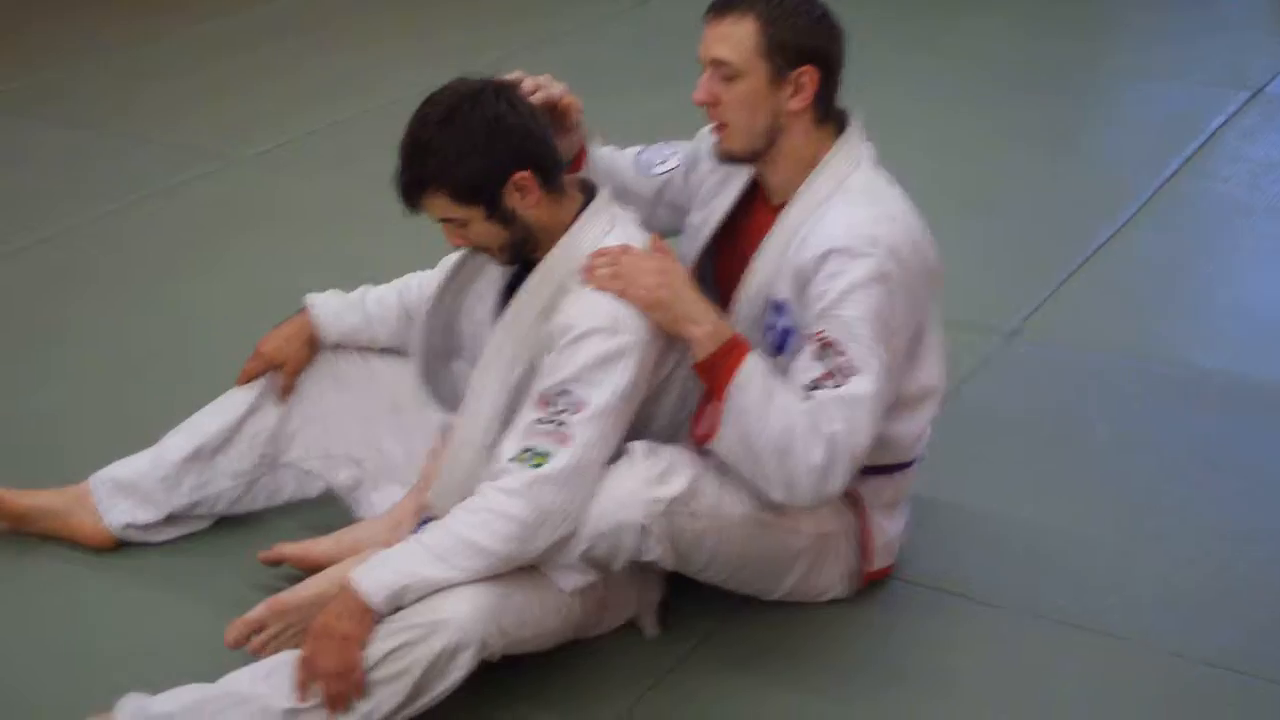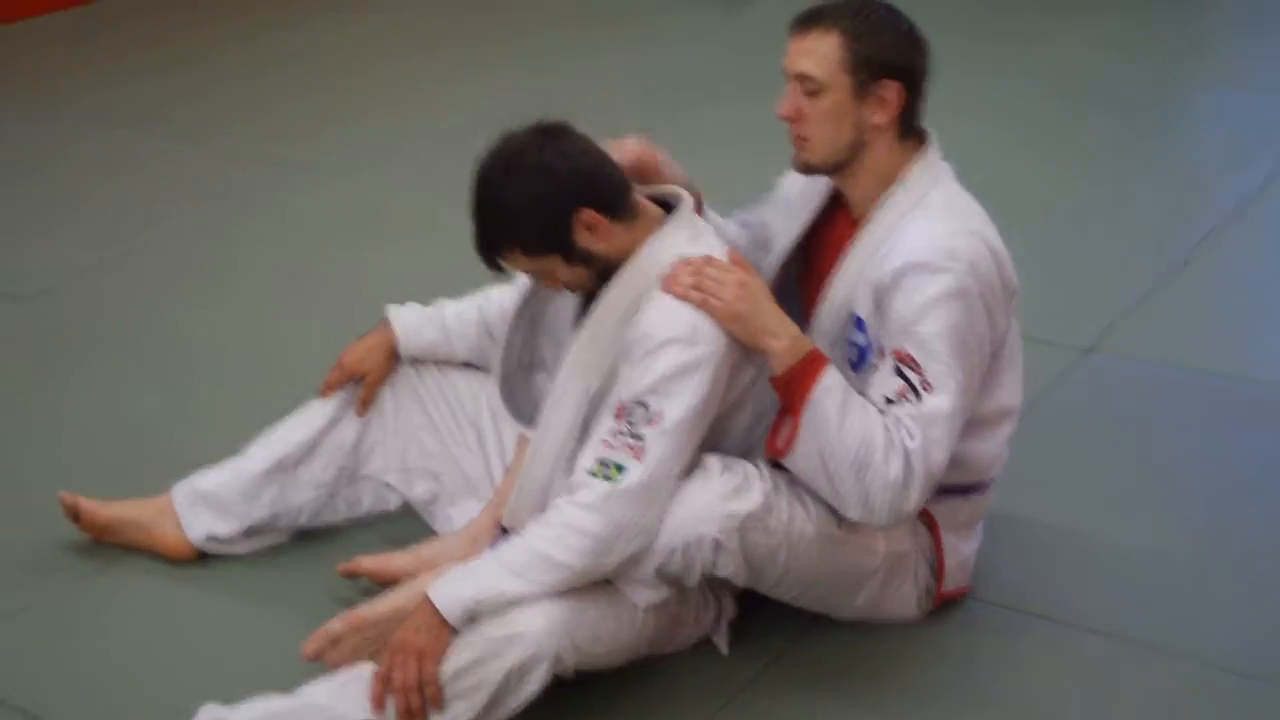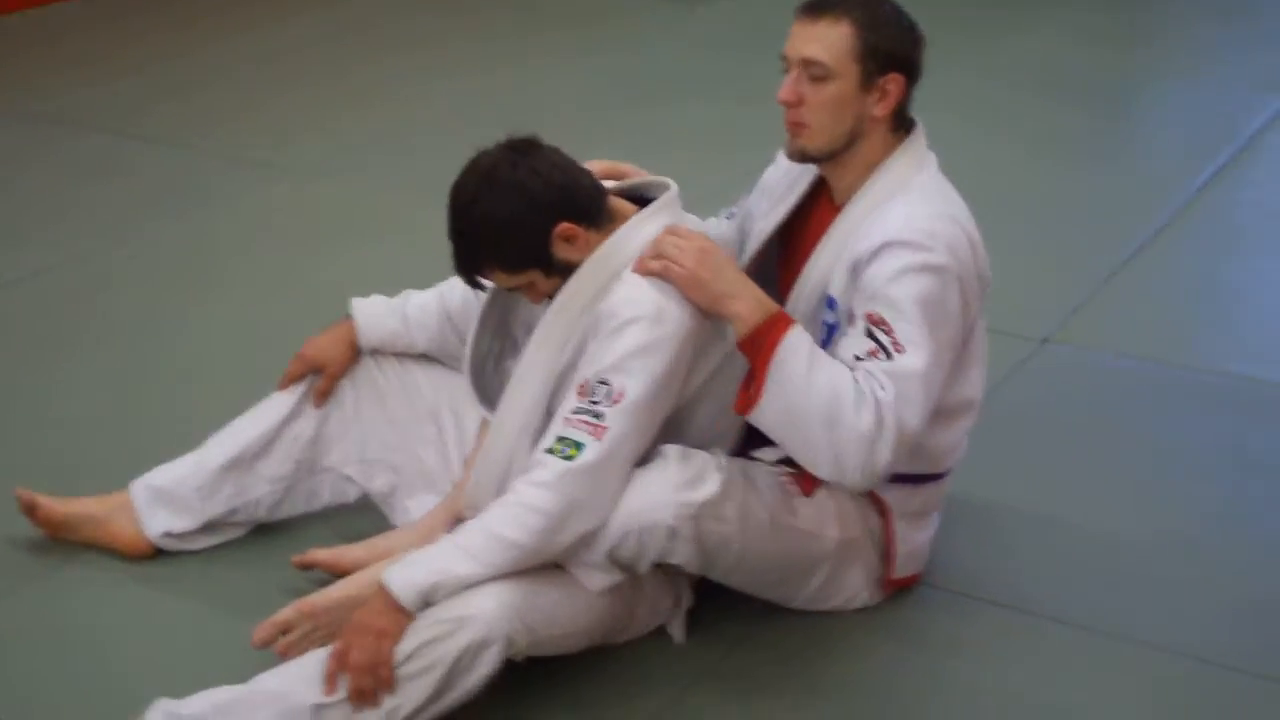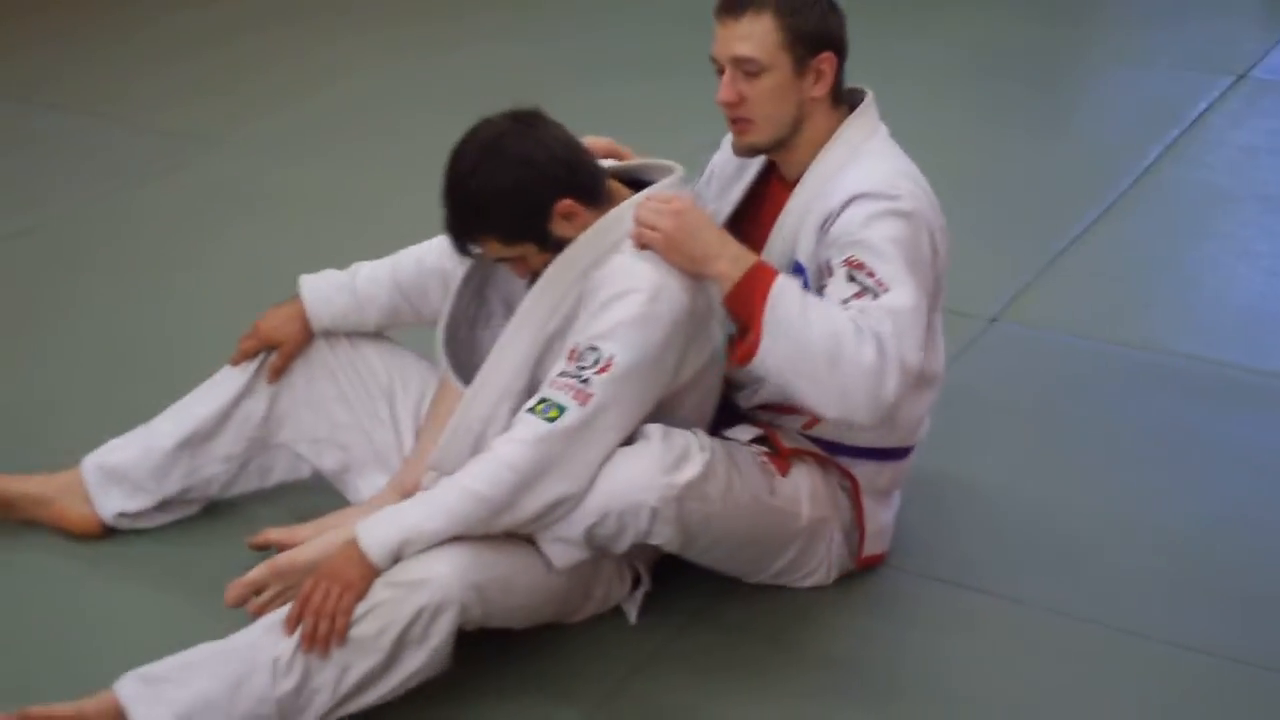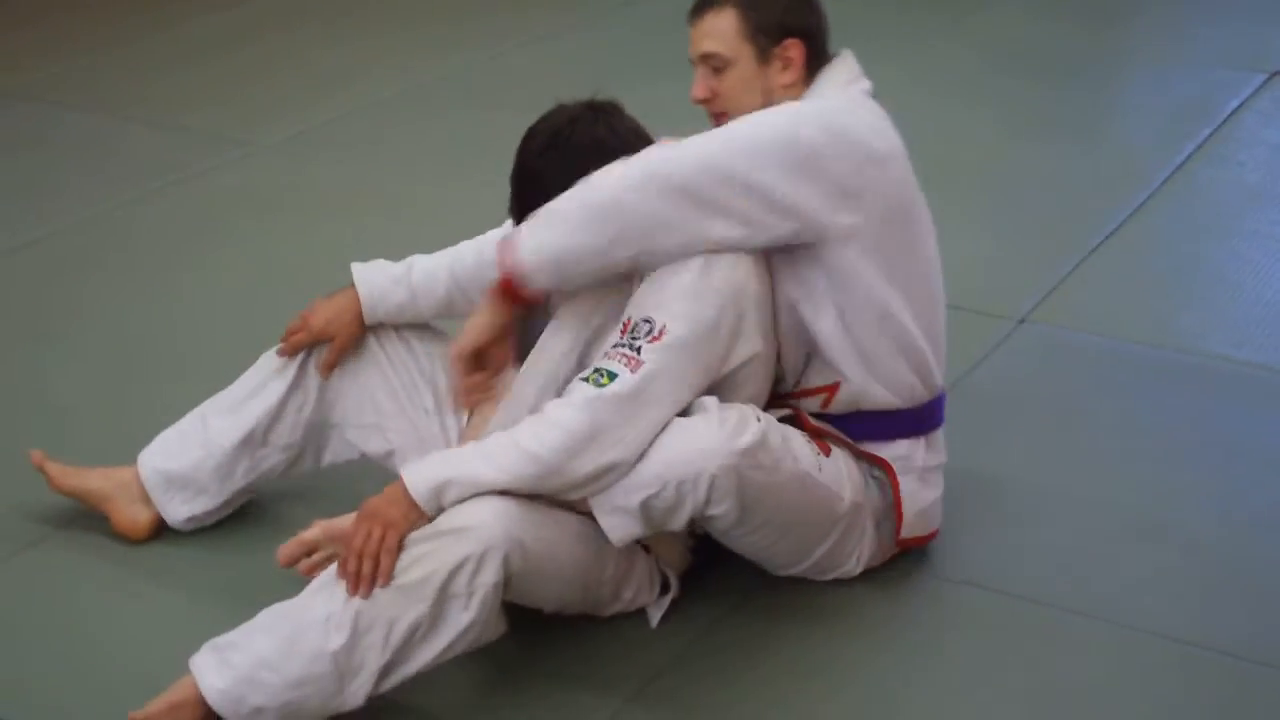
dt=0.5s
person 1, frame 1
left shoulder: (607, 315)
right shoulder: (531, 227)
left elbow: (529, 510)
right elbow: (444, 297)
left wrist: (367, 591)
right wrist: (316, 322)
left hip: (576, 548)
right hip: (489, 467)
left knee: (448, 618)
right knee: (306, 380)
right ankle: (107, 507)
person 1, frame 2
left shoulder: (683, 327)
right shoulder: (629, 231)
left elbow: (605, 522)
right elbow: (519, 314)
left wrist: (445, 605)
right wrist: (399, 335)
right hip: (580, 474)
left knee: (525, 630)
right knee: (389, 392)
right ankle: (187, 518)
person 1, frame 3
left shoulder: (649, 311)
right shoulder: (604, 222)
left elbow: (563, 501)
right elbow: (481, 307)
left wrist: (403, 590)
right wrist: (361, 329)
right hip: (536, 466)
left knee: (474, 613)
right knee: (351, 386)
right ankle: (145, 514)
person 1, frame 4
left shoulder: (648, 297)
right shoulder: (580, 205)
left elbow: (540, 466)
right elbow: (446, 268)
left wrist: (375, 546)
right wrist: (313, 306)
right hip: (494, 447)
left knee: (436, 580)
right knee: (300, 361)
right ankle: (100, 492)
person 1, frame 5
left shoulder: (707, 277)
left elbow: (593, 432)
left hip: (622, 537)
left knee: (481, 529)
right knee: (345, 341)
right ankle: (156, 489)
person 2, frame 1
left shoulder: (863, 248)
right shoulder: (735, 155)
left elbow: (813, 466)
right elbow: (622, 188)
left wrist: (700, 327)
right wrist: (566, 147)
left hip: (820, 518)
right hip: (729, 434)
left knee: (636, 492)
person 2, frame 2
left shoulder: (943, 264)
right shoulder: (823, 178)
left elbow: (888, 484)
right elbow: (738, 259)
left wrist: (778, 340)
left hip: (896, 537)
right hip: (810, 448)
left knee: (711, 507)
person 2, frame 3
left shoulder: (919, 243)
right shoulder: (806, 167)
left elbow: (864, 443)
right elbow: (722, 254)
left wrist: (742, 305)
left hip: (854, 520)
right hip: (772, 437)
left knee: (668, 496)
person 2, frame 4
left shoulder: (879, 204)
right shoulder: (754, 151)
left elbow: (868, 380)
right elbow: (674, 263)
left wrist: (726, 260)
left hip: (821, 490)
right hip: (730, 416)
left knee: (655, 477)
person 2, frame 5
left shoulder: (825, 138)
right shoulder: (802, 139)
left elbow: (648, 196)
left wrist: (502, 296)
left hip: (864, 487)
right hip: (793, 415)
left knee: (721, 446)
